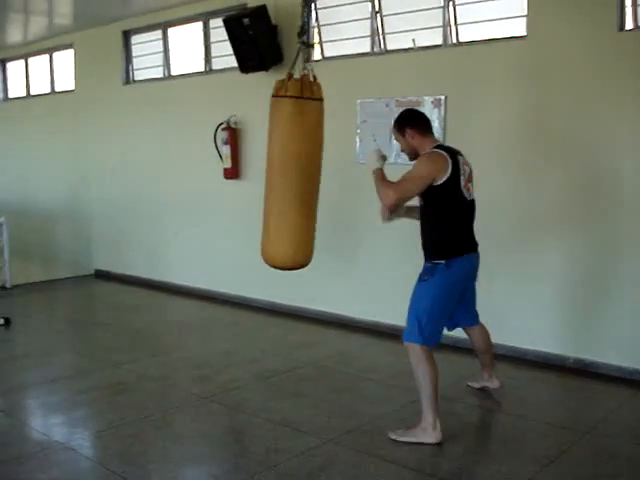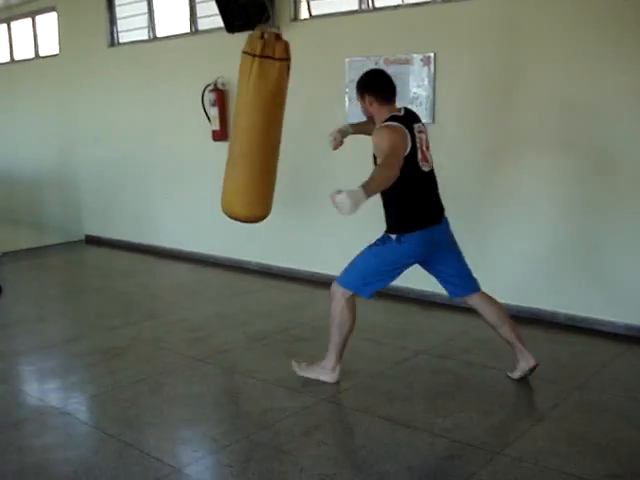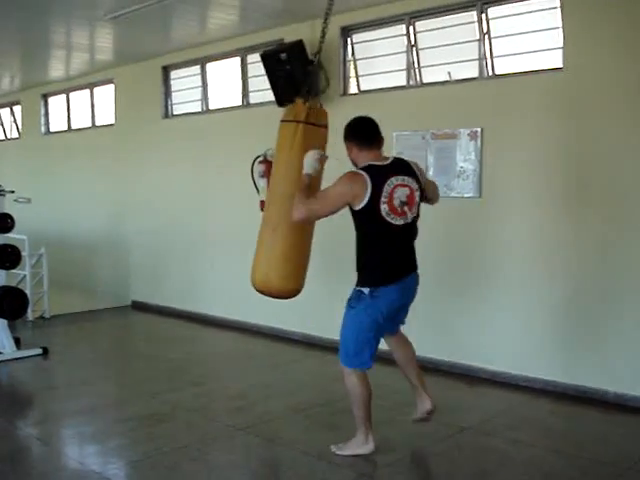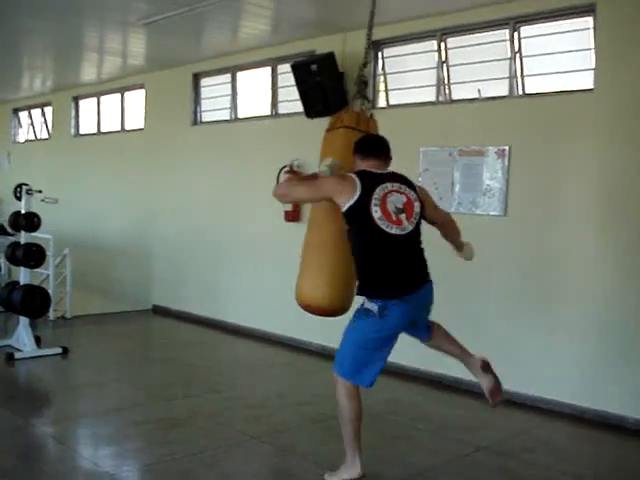
dt=0.5s
person 1, frame 1
left shoulder: (433, 159)
right shoulder: (451, 157)
left elbow: (390, 197)
left wrist: (377, 167)
right wrist: (403, 211)
left hip: (445, 263)
right hip: (465, 258)
left knee: (415, 342)
right knee: (469, 320)
left ankle: (430, 426)
right ankle: (489, 376)
person 1, frame 2
left shoulder: (389, 134)
right shoulder: (407, 118)
left elbow: (389, 168)
left wrist: (360, 192)
right wrist: (348, 129)
left hip: (405, 238)
right hip: (437, 227)
left knee: (342, 290)
right knee: (472, 295)
left ankle: (330, 366)
right ankle: (523, 355)
person 1, frame 3
left shoulder: (355, 182)
right shoulder: (411, 168)
left elbow: (299, 214)
right elbow: (432, 196)
left wrist: (309, 170)
left hip: (376, 290)
right hip: (408, 279)
left knee: (352, 365)
right knee: (391, 333)
left ankle: (363, 438)
right ankle: (421, 396)
person 1, frame 4
left shoulder: (350, 183)
right shoulder: (412, 189)
left elbow: (283, 191)
right elbow: (447, 224)
left wrist: (318, 175)
right wrist: (460, 245)
left hip: (382, 305)
right hip: (421, 292)
left knee: (345, 380)
right knee: (421, 328)
right ankle: (476, 365)
